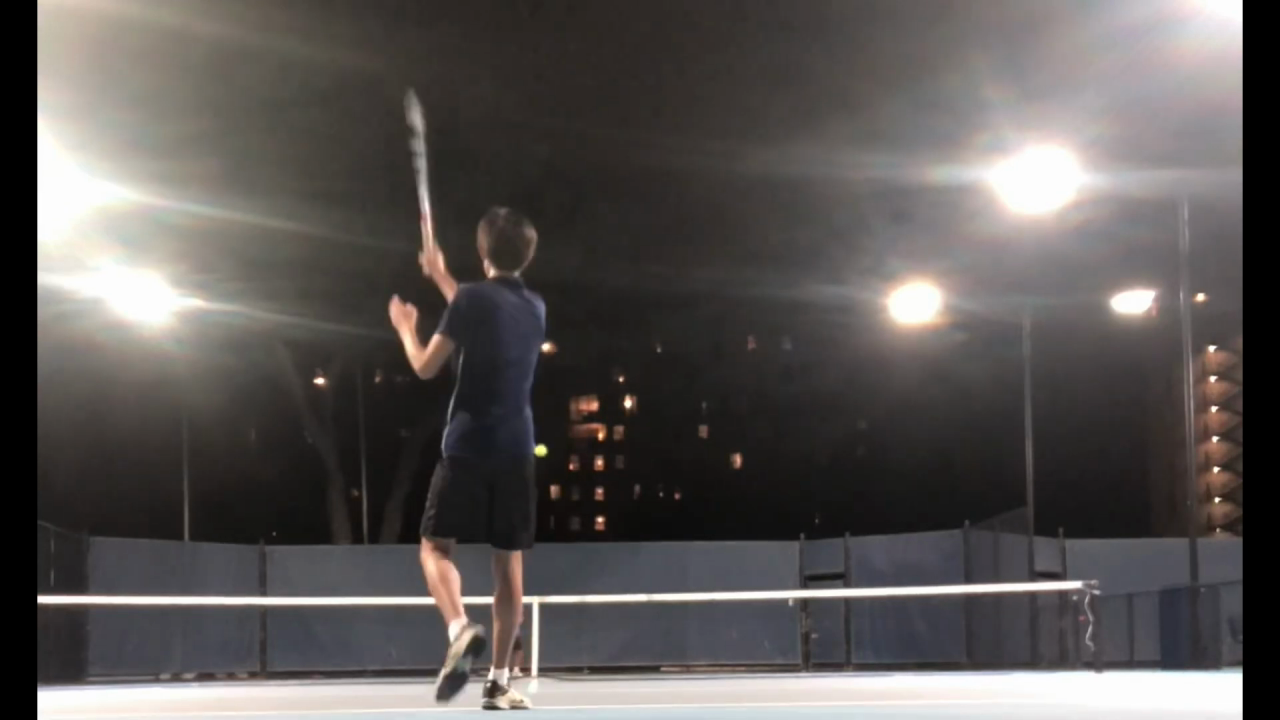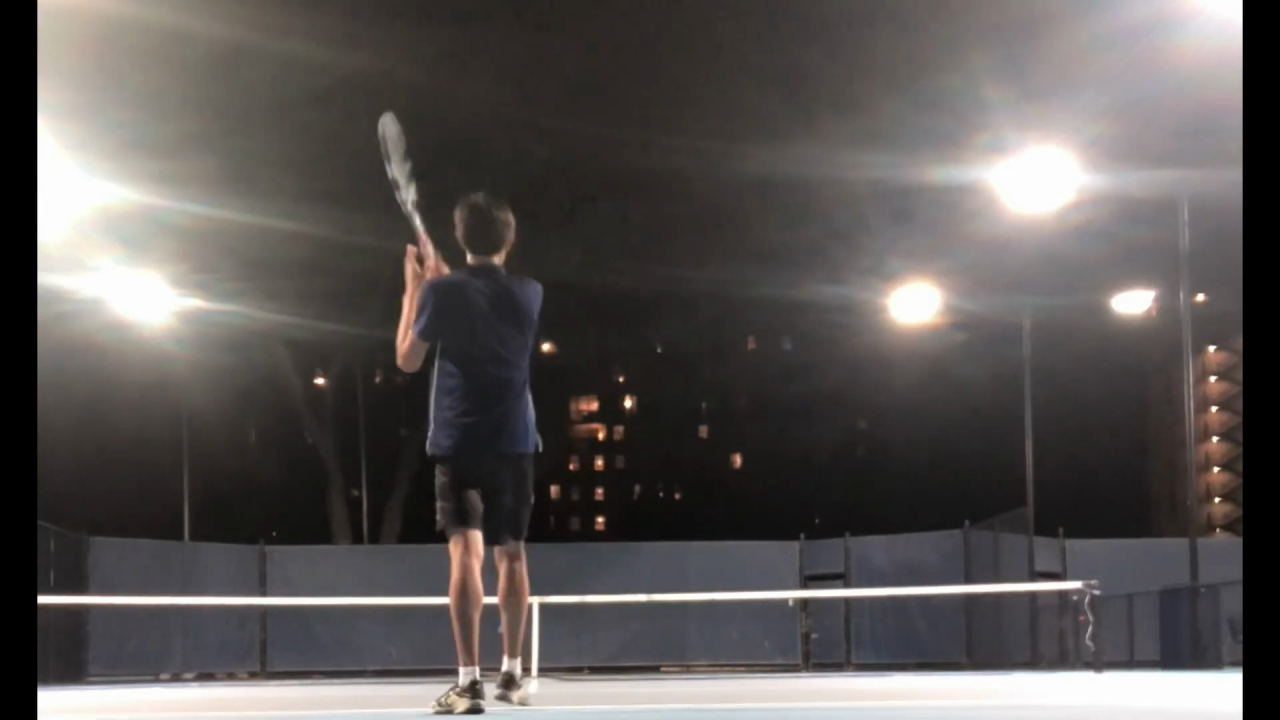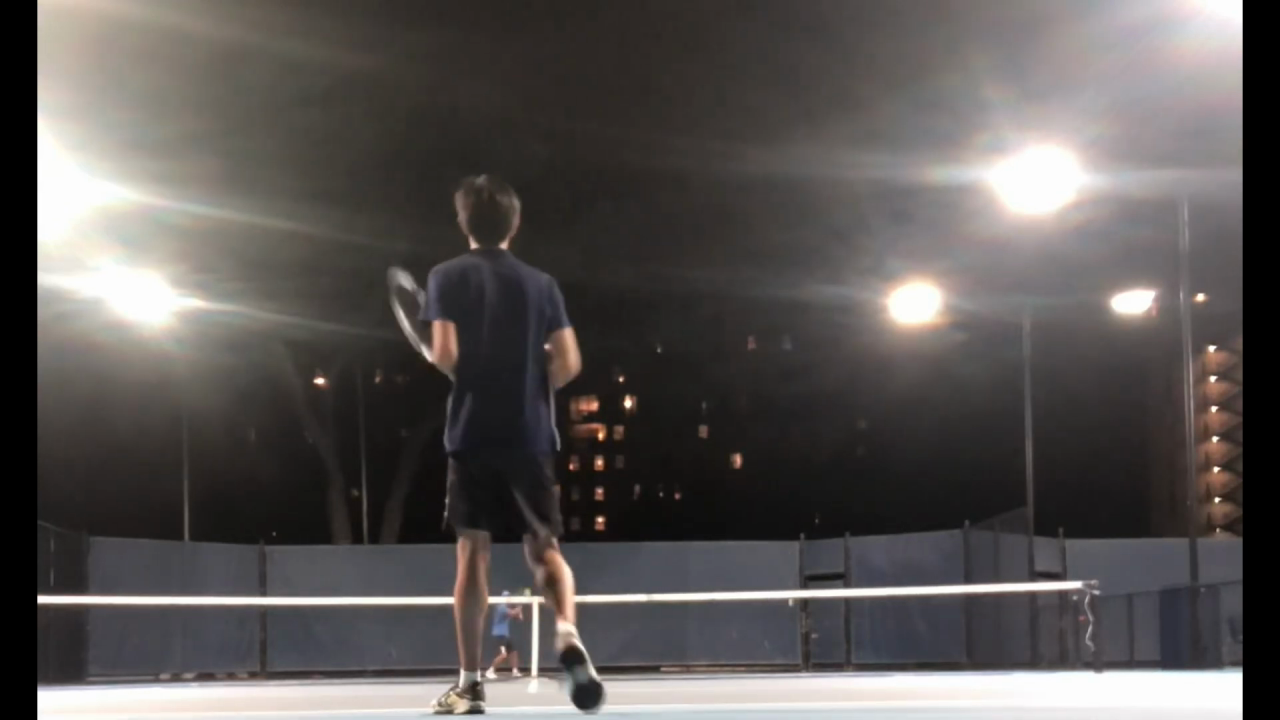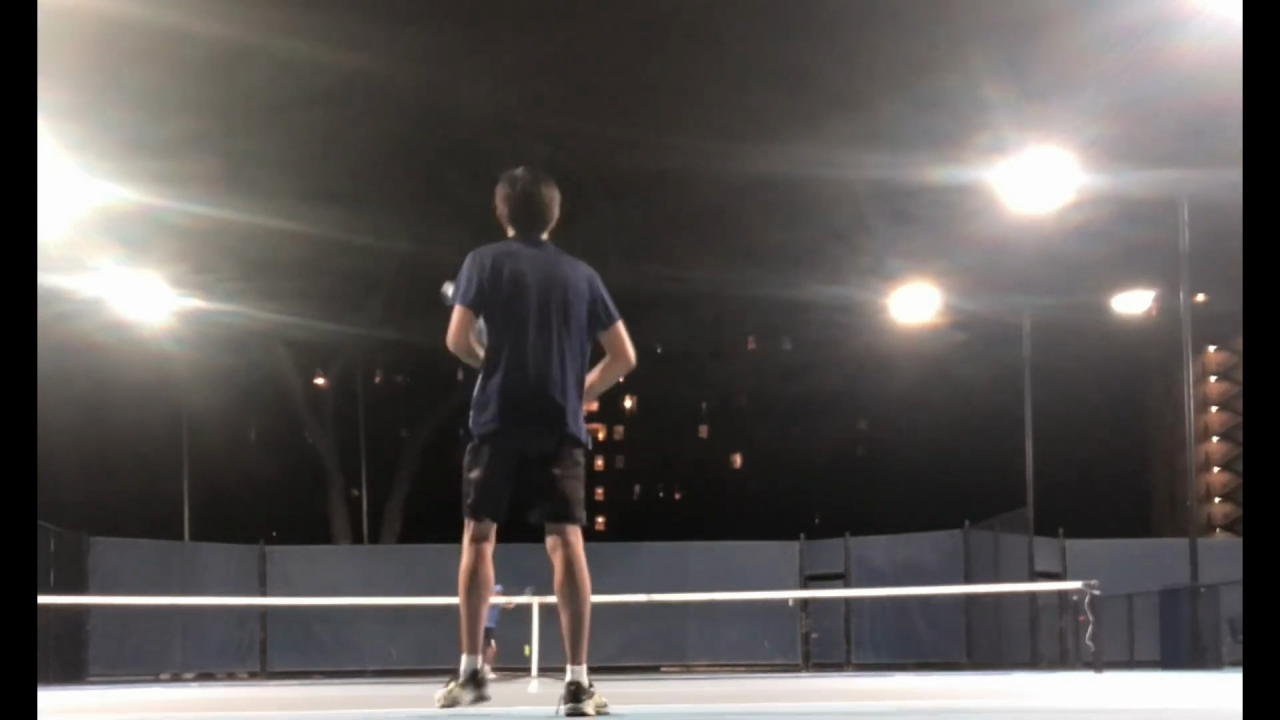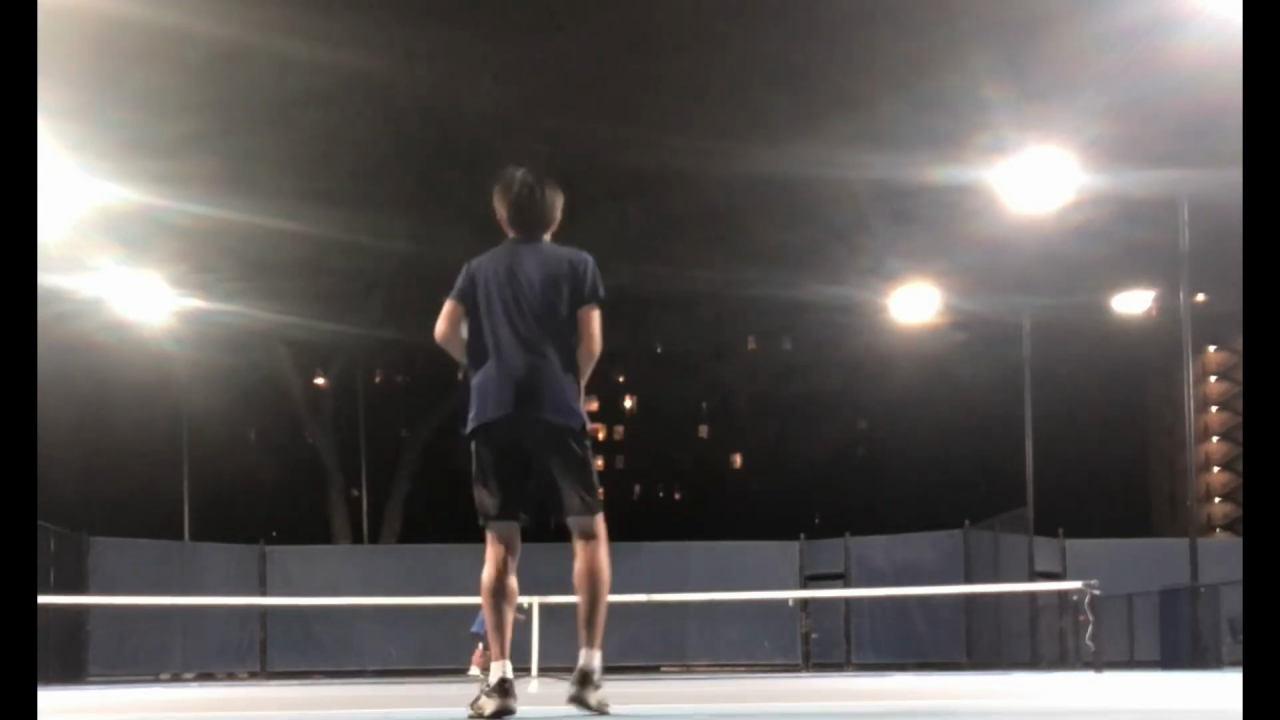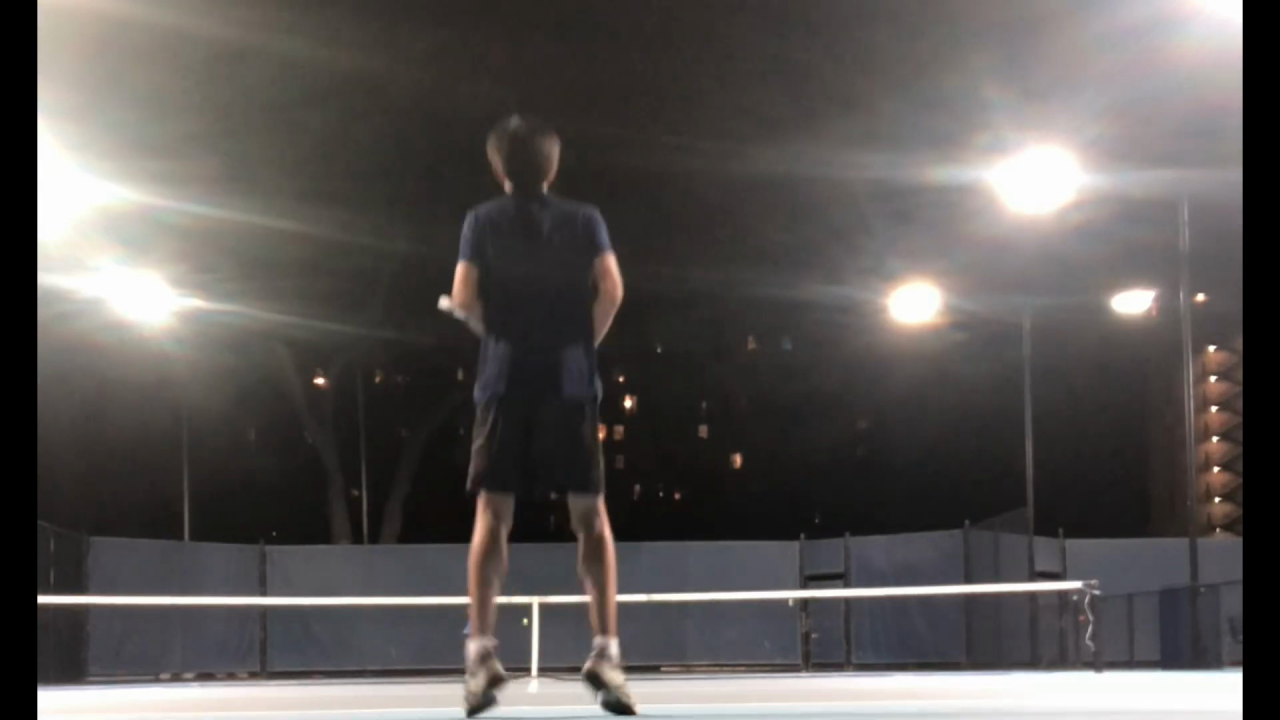
dt=0.3s
person 1, frame 1
left shoulder: (472, 298)
right shoulder: (536, 308)
left elbow: (426, 367)
left wrist: (405, 326)
right wrist: (442, 275)
left hip: (468, 445)
right hip: (516, 449)
left knee: (435, 547)
right knee: (509, 565)
left ankle: (460, 631)
right ankle: (499, 682)
person 1, frame 2
left shoulder: (441, 291)
right shoulder: (530, 294)
left elbow: (406, 360)
left wrist: (415, 293)
left hip: (456, 437)
right hip: (513, 439)
left knee: (466, 552)
right knee: (512, 553)
left ankle: (468, 682)
right ankle: (510, 671)
person 1, frame 3
left shoulder: (446, 277)
right shoulder: (543, 285)
left elbow: (445, 357)
right elbow: (568, 365)
left hip: (471, 434)
right hip: (530, 437)
left knee: (473, 555)
right knee: (545, 549)
right ankle: (568, 637)
person 1, frame 4
left shoulder: (484, 261)
right shoulder: (583, 275)
left elbow: (457, 339)
right elbow: (624, 355)
left hip: (499, 418)
right hip: (560, 425)
left knee: (478, 538)
right knee: (566, 545)
left ankle: (469, 669)
person 1, frame 5
left shoulder: (478, 268)
right shoulder: (578, 263)
left elbow: (445, 334)
right elbow: (590, 343)
left hip: (493, 413)
right hip: (555, 412)
left knee: (502, 545)
right knee: (590, 534)
right ankle: (588, 669)
person 1, frame 6
left shoulder: (481, 220)
right shoulder: (585, 218)
left elbow: (462, 300)
right elbow: (611, 290)
right wrist: (584, 344)
left hip: (503, 383)
right hip: (568, 384)
left knee: (493, 517)
right knee: (589, 518)
left ankle: (483, 654)
right ankle: (604, 655)
